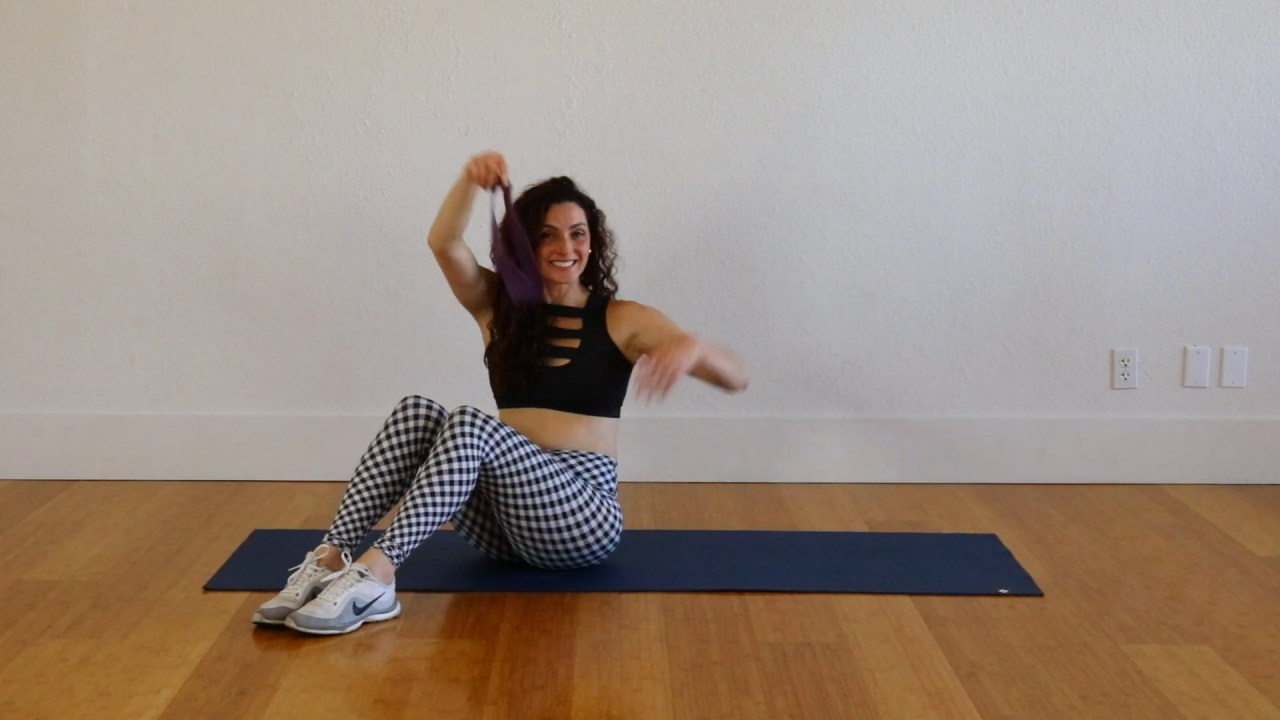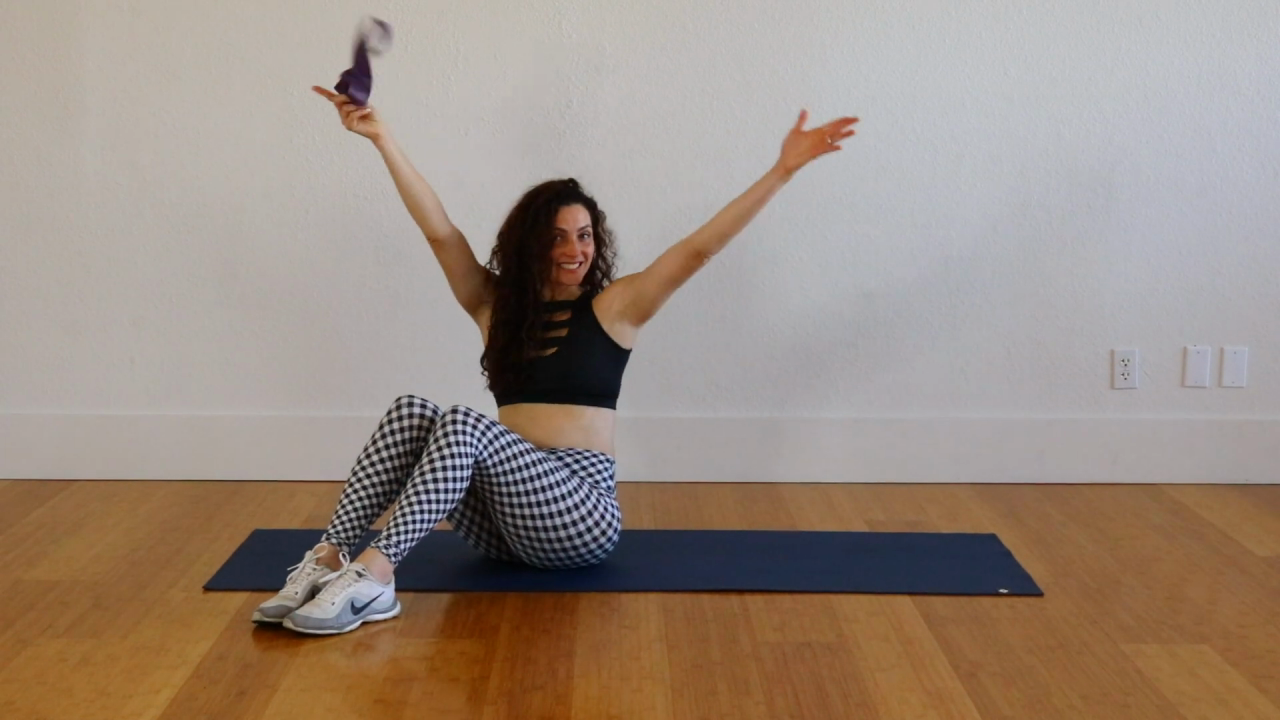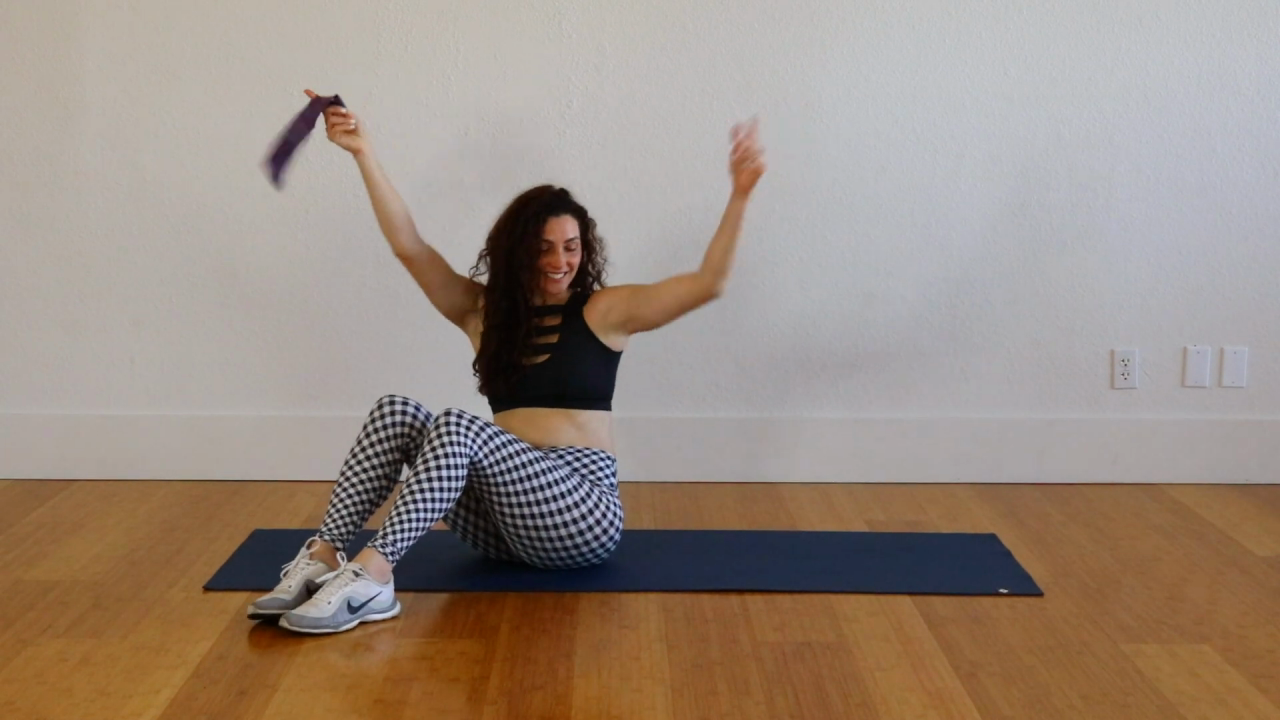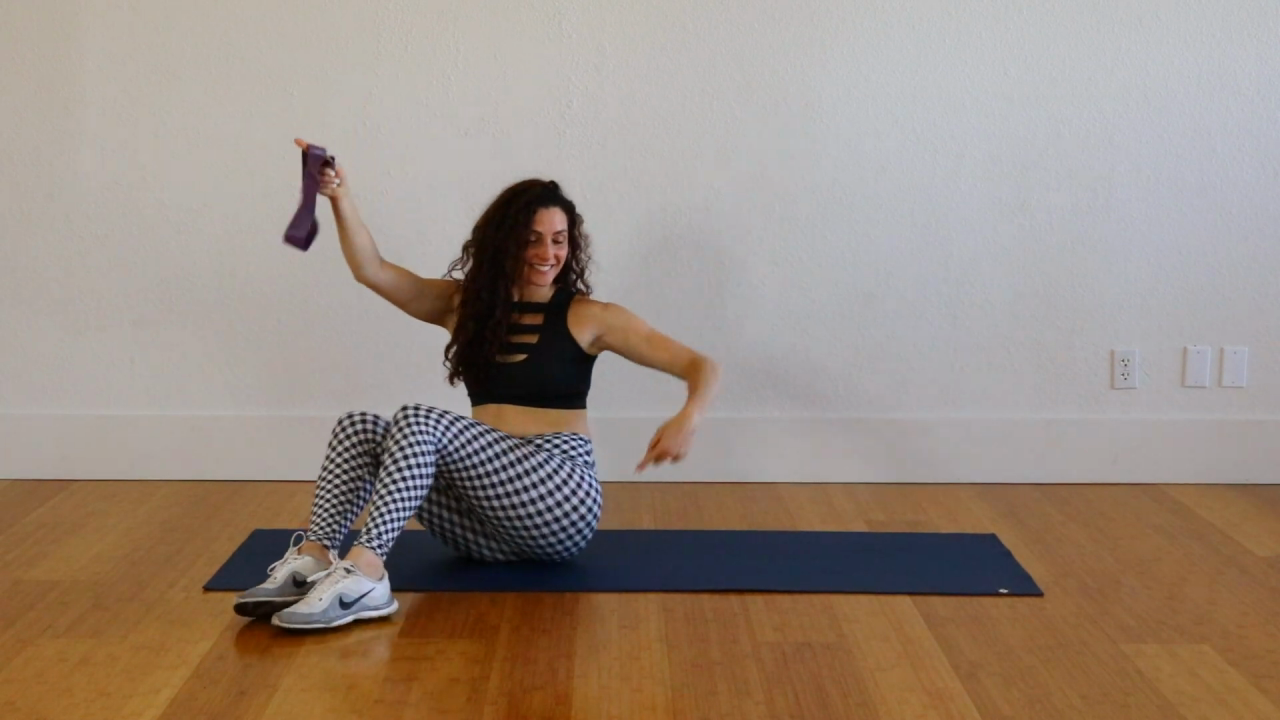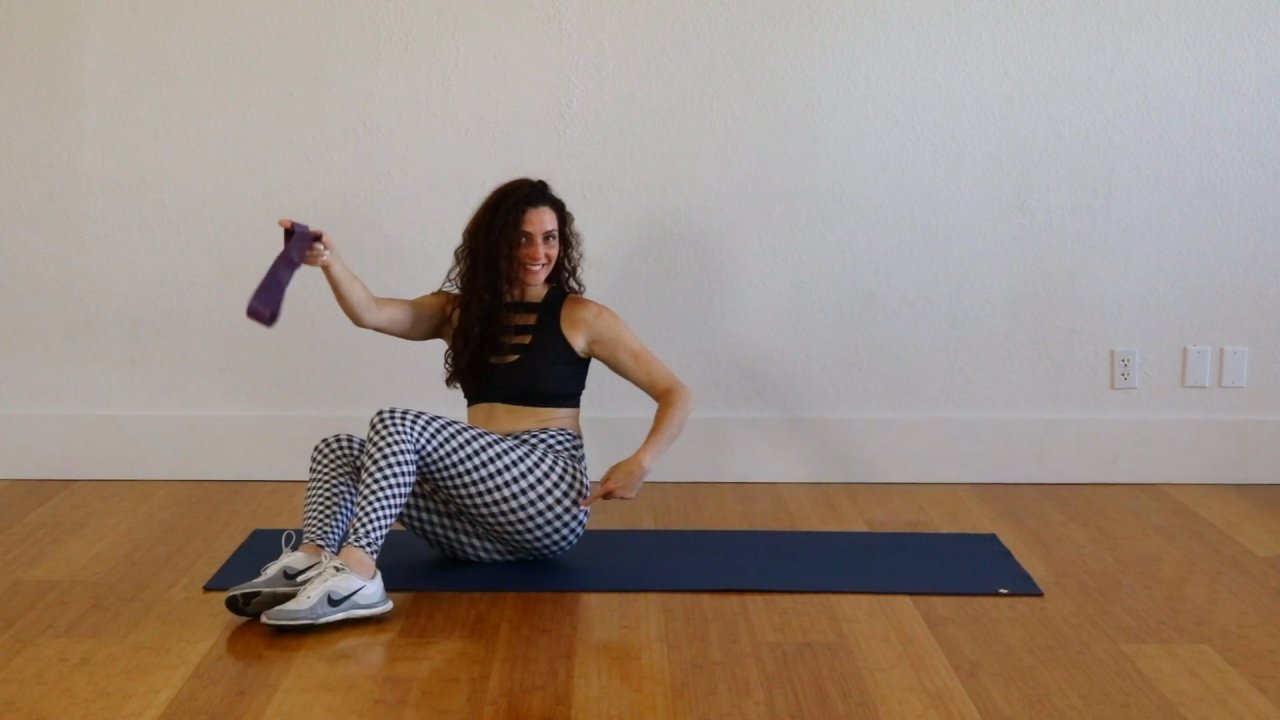
dt=0.3s
person 1, frame 1
left shoulder: (623, 321)
right shoulder: (499, 306)
left elbow: (737, 377)
right elbow: (444, 245)
left wrist: (690, 351)
right wrist: (467, 183)
left hip: (583, 521)
right hip: (504, 514)
left knee: (471, 427)
right knee: (416, 413)
left ankle: (377, 574)
right ankle: (329, 560)
person 1, frame 2
left shoulder: (612, 307)
right shoulder: (495, 304)
left elbow: (699, 247)
right elbow: (440, 231)
left wrist: (783, 168)
right wrist: (381, 139)
left hip: (581, 517)
right hip: (501, 517)
left knee: (460, 426)
right knee: (409, 412)
left ankle: (373, 572)
right ankle: (326, 560)
person 1, frame 3
left shoulder: (605, 311)
right shoulder: (483, 310)
left elbow: (708, 284)
right elbow: (408, 245)
left wrist: (741, 191)
right wrist: (364, 157)
left hip: (582, 517)
right hip: (504, 517)
left knee: (458, 428)
right knee: (394, 412)
left ankle: (371, 575)
right ankle: (322, 561)
person 1, frame 4
left shoulder: (588, 317)
right shoulder: (463, 304)
left elbow: (702, 367)
right elbow: (372, 272)
left wrist: (687, 418)
right wrist: (340, 199)
left hip: (561, 504)
right hip: (491, 521)
left knee: (418, 421)
right knee: (357, 428)
left ankle: (364, 572)
right ankle: (313, 559)
person 1, frame 5
left shoulder: (583, 318)
right shoulder: (457, 310)
left elbow: (677, 396)
right elbow: (368, 312)
left wrist: (640, 462)
right wrist: (329, 260)
left hip: (550, 501)
right hip: (486, 517)
left knee: (395, 424)
right knee: (336, 452)
left ankle: (356, 572)
right ankle: (313, 563)
